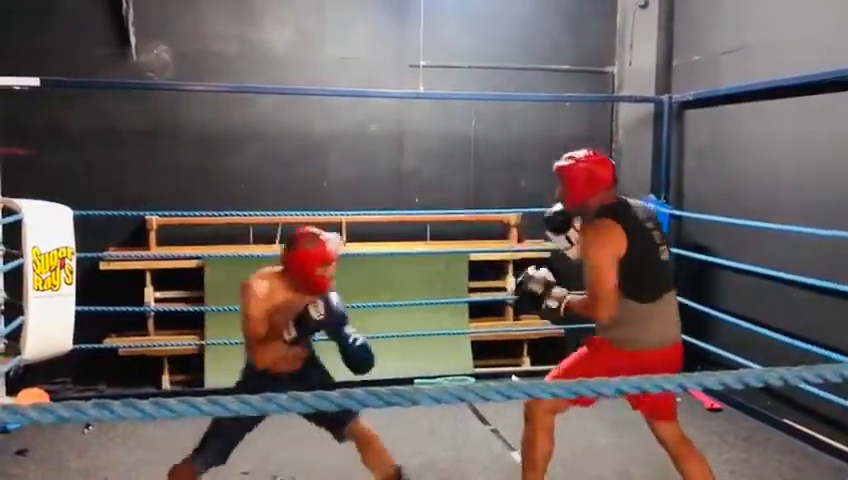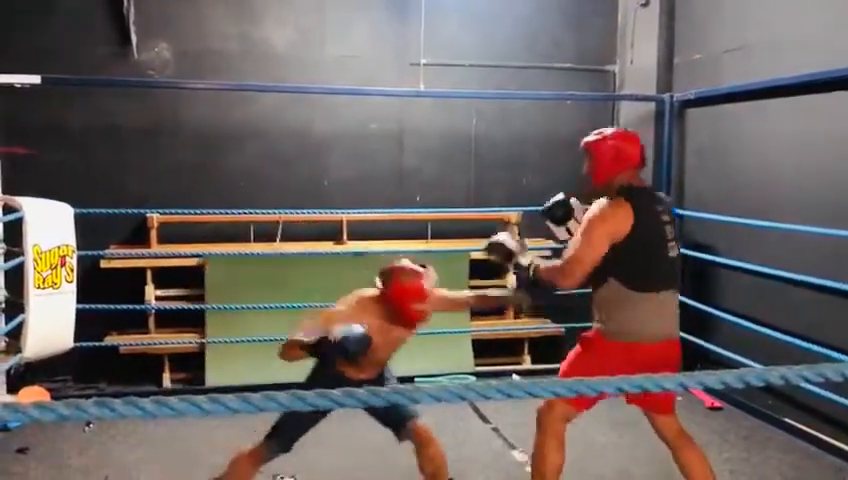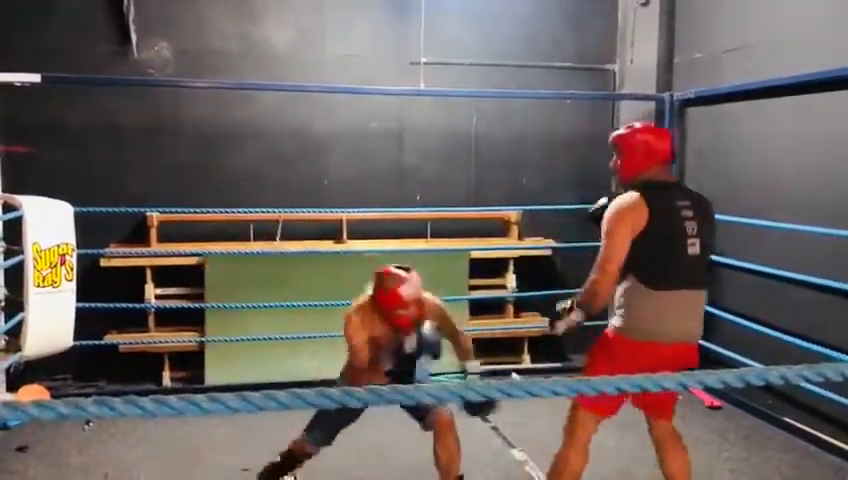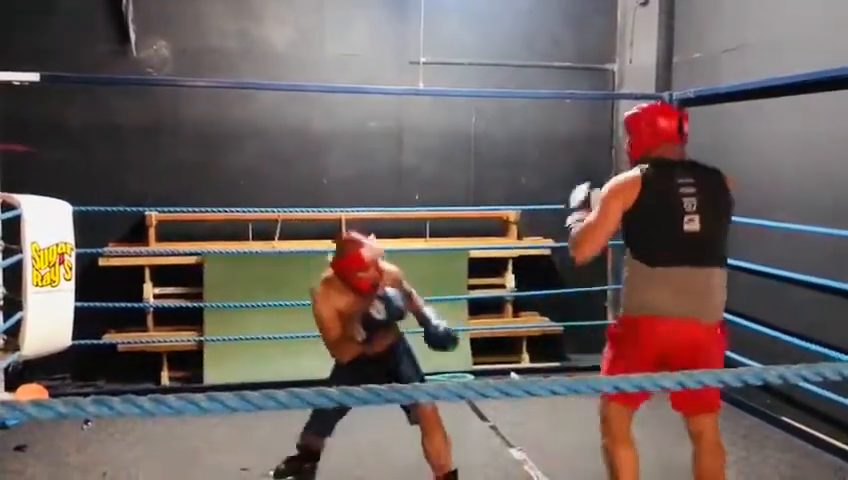
dt=0.2s
person 1, frame 1
left shoulder: (599, 231)
right shoulder: (643, 213)
left elbow: (603, 310)
left wrist: (553, 293)
right wrist: (573, 237)
left hip: (623, 348)
right hip: (667, 346)
left knee: (538, 409)
right knee: (670, 434)
person 1, frame 2
left shoulder: (611, 209)
right shoulder: (660, 206)
left elbow: (568, 276)
left wrist: (521, 261)
right wrist: (577, 224)
left hip: (618, 342)
right hip: (663, 340)
left knee: (552, 419)
right knee: (669, 427)
person 1, frame 3
left shoulder: (628, 205)
right shoulder: (702, 205)
left elbow: (604, 280)
left wrist: (574, 310)
left hip: (634, 340)
right hip: (684, 342)
left knee: (578, 428)
right knee: (661, 427)
person 1, frame 4
left shoulder: (629, 184)
right shoulder: (720, 184)
left elbow: (582, 251)
left wrist: (579, 208)
left hip: (644, 322)
right hip: (704, 327)
left knee: (615, 422)
right knee: (704, 430)
person 2, frame 1
left shoulder: (319, 284)
right shoulder: (258, 288)
left elbow: (334, 321)
right elbow: (260, 358)
left wrist: (347, 336)
right wrist: (298, 328)
left hip: (305, 372)
right hip: (261, 380)
left knee: (362, 433)
right knee: (203, 459)
person 2, frame 2
left shoulder: (424, 299)
right shoulder: (355, 308)
left elbow: (472, 300)
right elbow: (287, 351)
left wrist: (513, 296)
right wrist: (322, 345)
left hip: (373, 378)
right hip: (331, 378)
left knee: (422, 436)
right knee: (268, 450)
person 2, frame 3
left shoulder: (426, 304)
right shoulder: (359, 318)
left elbow: (457, 336)
right elbow: (360, 383)
left wrist: (473, 375)
right wrist: (397, 358)
left hip: (406, 372)
right hip: (369, 376)
left knee: (443, 422)
right knee: (316, 439)
person 2, frame 4
left shoulder: (388, 274)
right shoulder: (325, 292)
left elbow: (409, 294)
right elbow: (340, 353)
left wrist: (430, 319)
right wrist: (367, 326)
left hip: (393, 352)
right hip: (353, 361)
left knee: (427, 413)
right knee: (316, 429)
right ankle: (307, 459)
